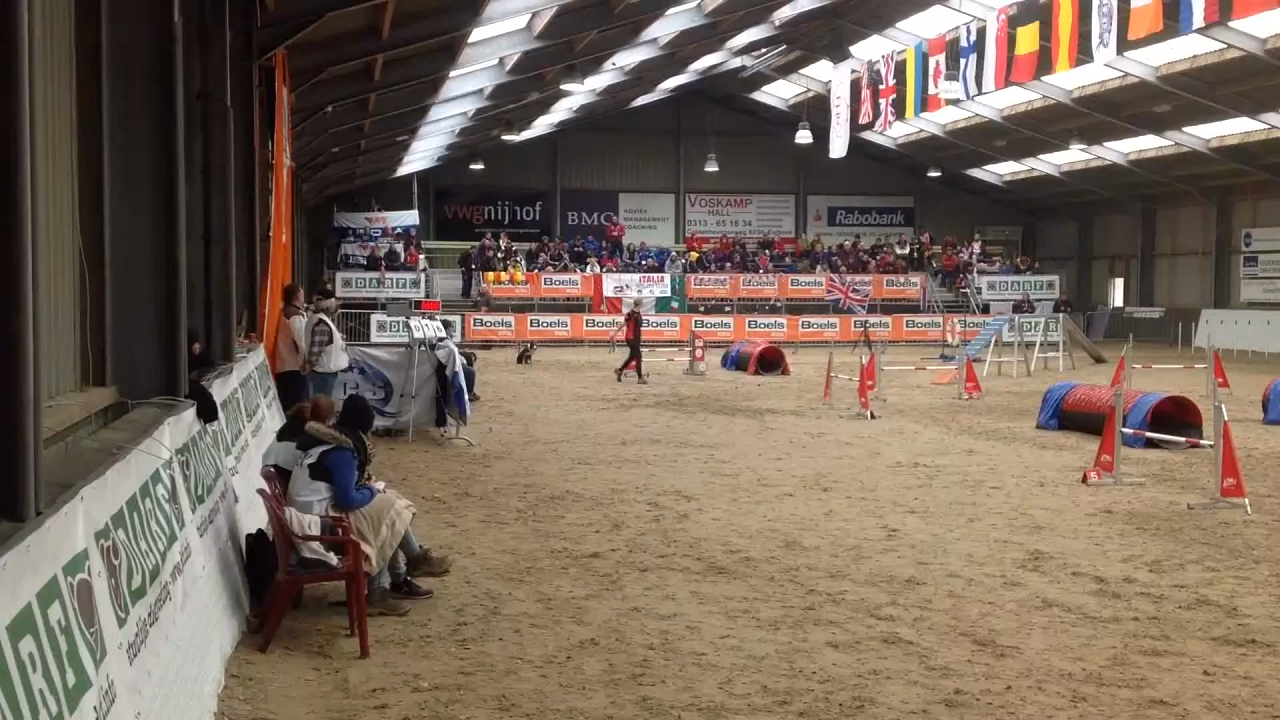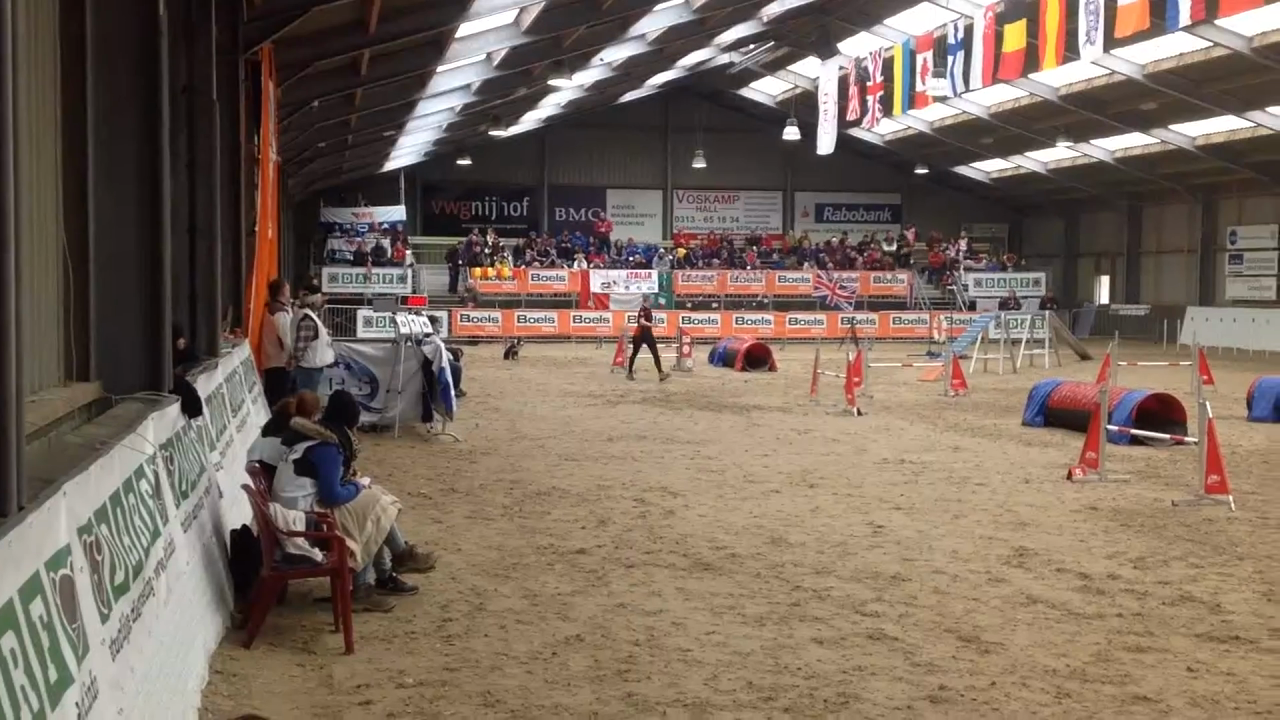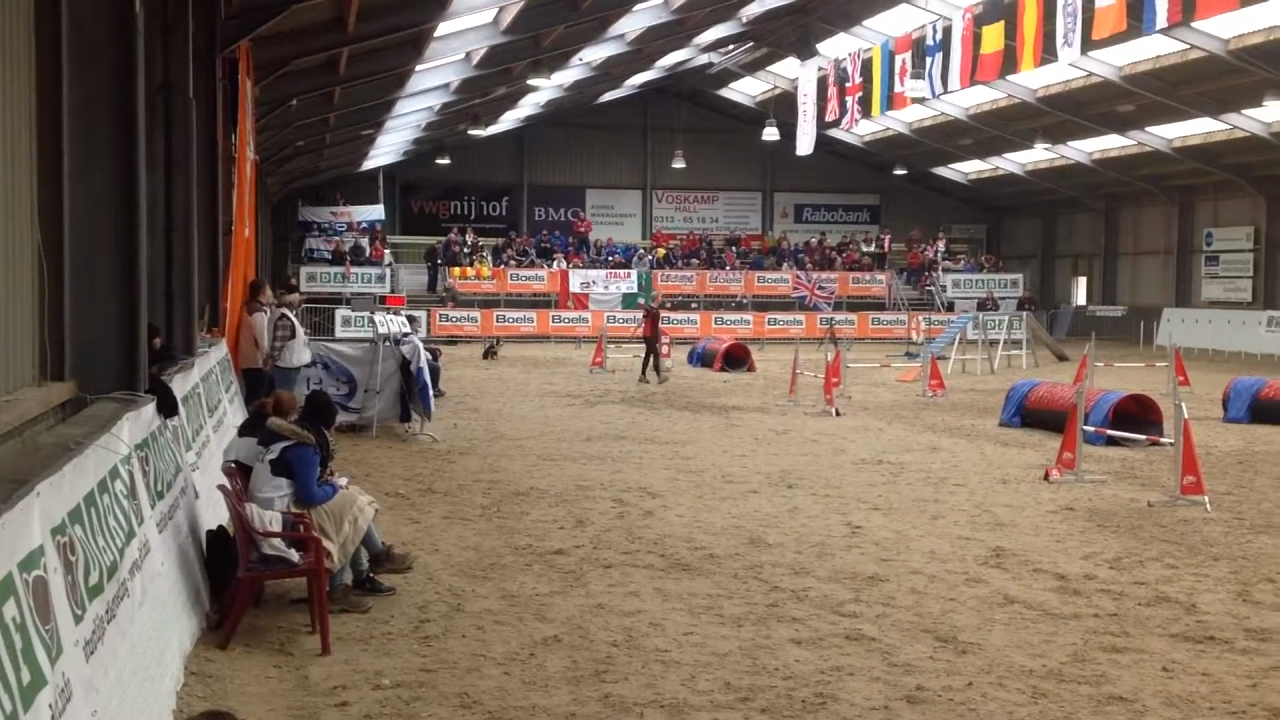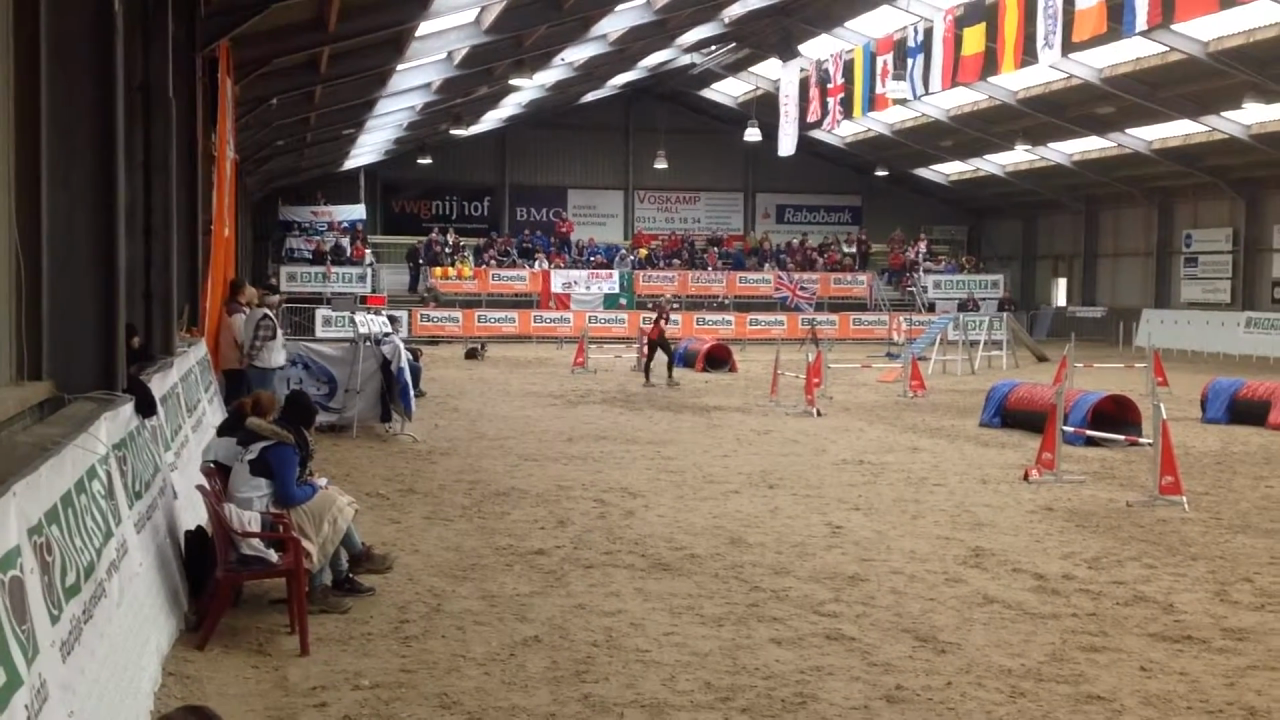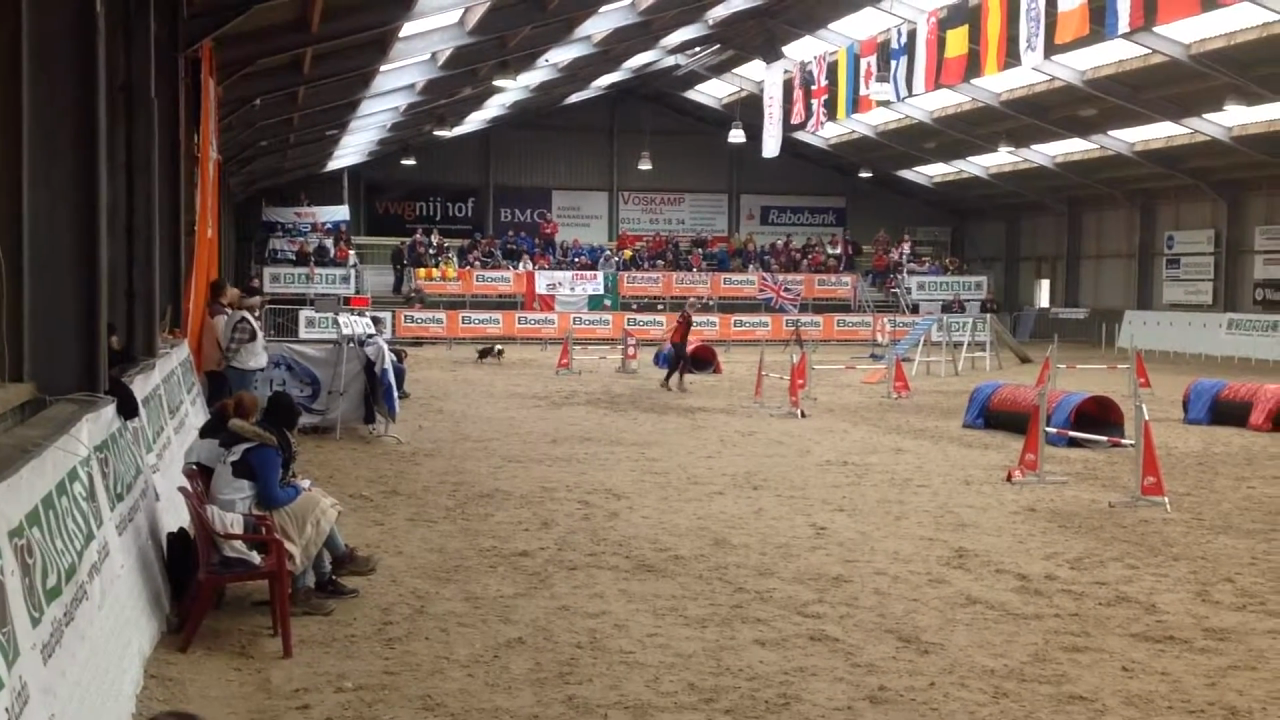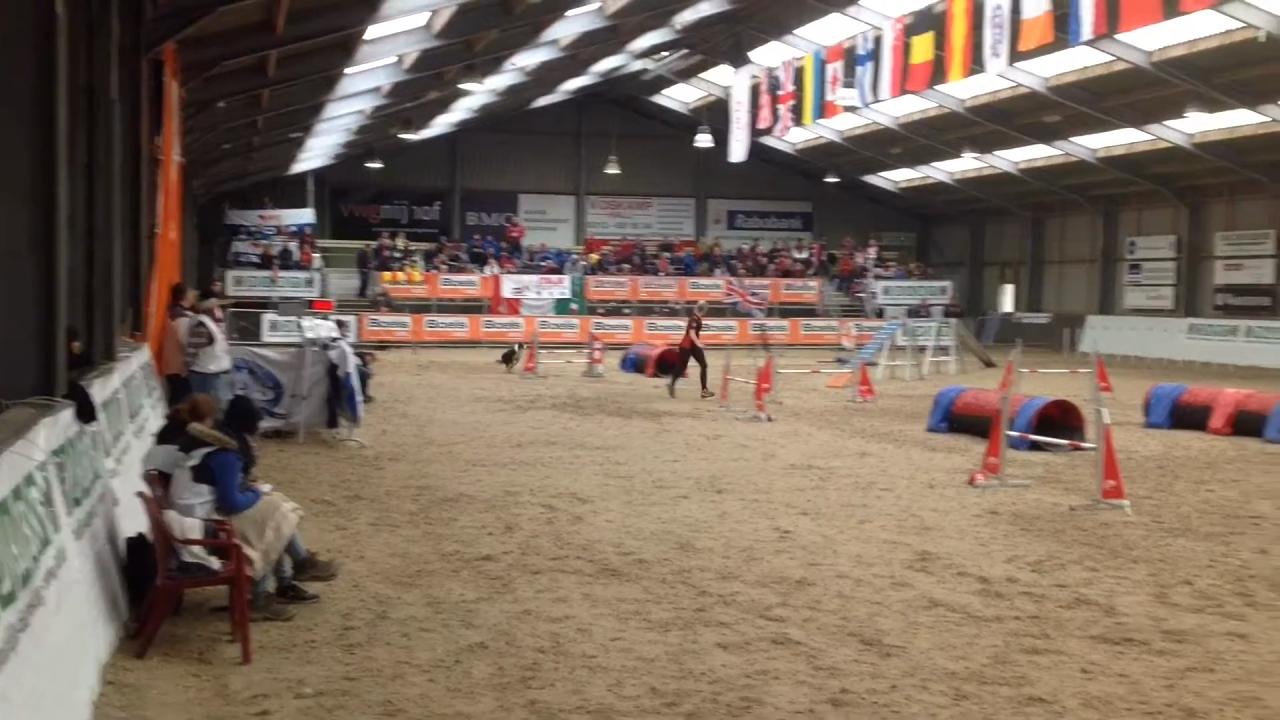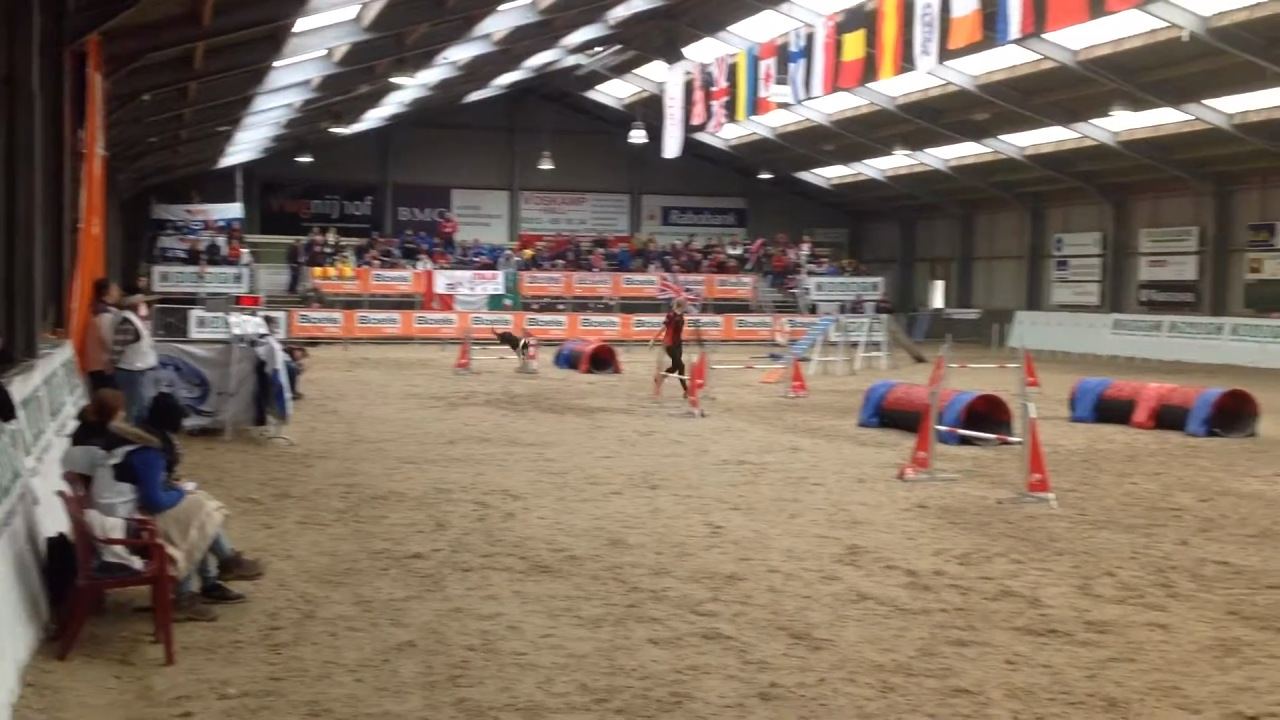
dt=0.4s
person 1, frame 1
left shoulder: (330, 438)
right shoulder: (342, 452)
right elbow: (347, 500)
left wrist: (367, 488)
right wrist: (372, 491)
left hip: (316, 508)
right hip: (321, 517)
left knee: (386, 512)
right knee: (391, 513)
left ankle: (398, 582)
right ankle: (415, 560)
person 1, frame 2
left shoulder: (317, 434)
right shoulder: (327, 447)
right elbow: (333, 496)
left wrist: (351, 482)
right wrist: (357, 486)
left hip: (301, 503)
right hip: (306, 512)
left knee: (371, 509)
right knee: (377, 509)
left ankle: (384, 578)
right ankle: (401, 556)
person 1, frame 3
left shoulder: (292, 434)
right shoulder: (304, 447)
right elbow: (309, 496)
left wrist: (328, 483)
right wrist: (335, 487)
left hip: (277, 505)
right hip: (282, 513)
left knee: (349, 511)
right knee: (353, 508)
left ankle: (360, 578)
right ankle: (379, 557)
person 1, frame 4
left shoulder: (273, 433)
right shoulder: (283, 447)
right elbow: (289, 497)
left wrist: (307, 482)
right wrist: (314, 487)
left hip: (257, 504)
right hip: (262, 513)
left knee: (328, 506)
right knee: (334, 509)
left ankle: (340, 579)
right ankle: (358, 557)
person 1, frame 5
left shoulder: (256, 435)
right shoulder: (266, 449)
right elbow: (271, 498)
left wrist: (289, 484)
right wrist: (297, 489)
left hip: (242, 505)
right hip: (245, 515)
left knee: (311, 504)
right knee: (317, 510)
left ankle: (323, 581)
right ankle: (341, 559)
person 1, frame 6
left shoulder: (213, 440)
right shoulder: (227, 453)
right elbow: (232, 503)
left wrist: (253, 489)
right wrist: (258, 495)
left hip: (202, 514)
right hip: (209, 520)
left knee: (274, 511)
right knee: (278, 516)
left ankle: (284, 586)
person 1, frame 7
right shoulder: (148, 451)
right elbow: (150, 502)
left wrist: (175, 489)
right wrist: (181, 493)
left hip: (120, 510)
right hip: (130, 518)
left knee: (192, 513)
right knee: (203, 513)
left ankle: (209, 584)
right ankle: (228, 562)
